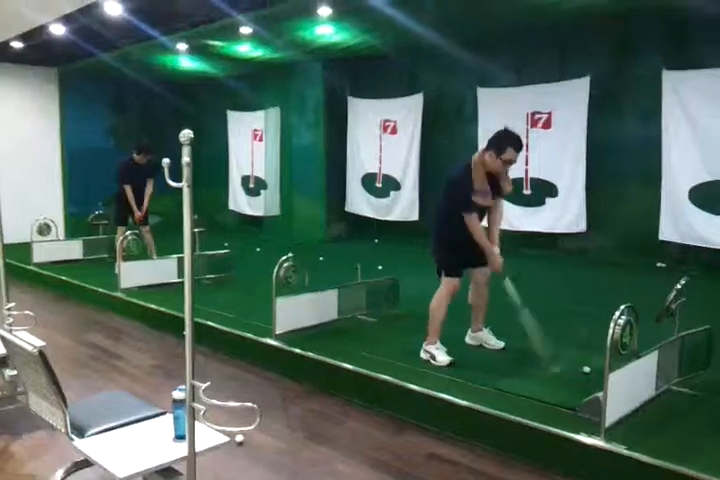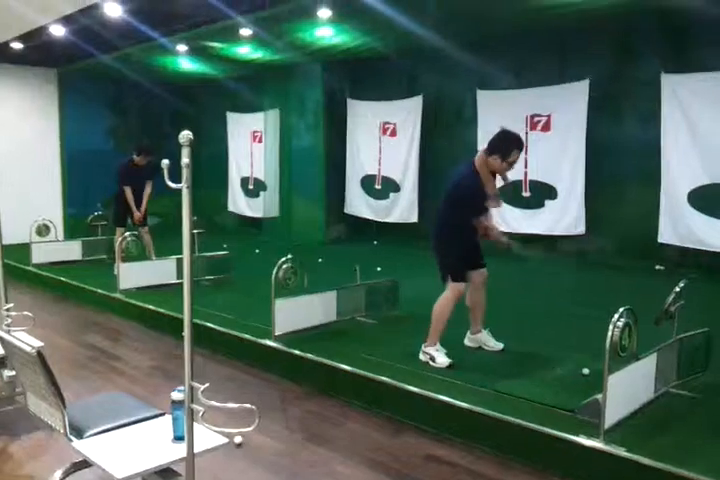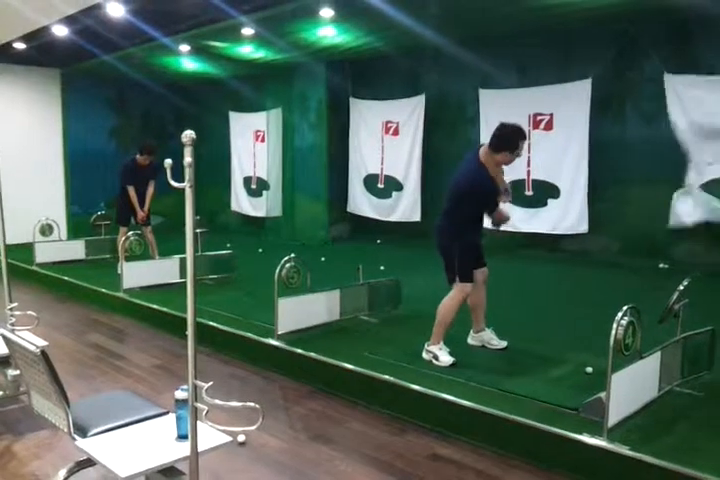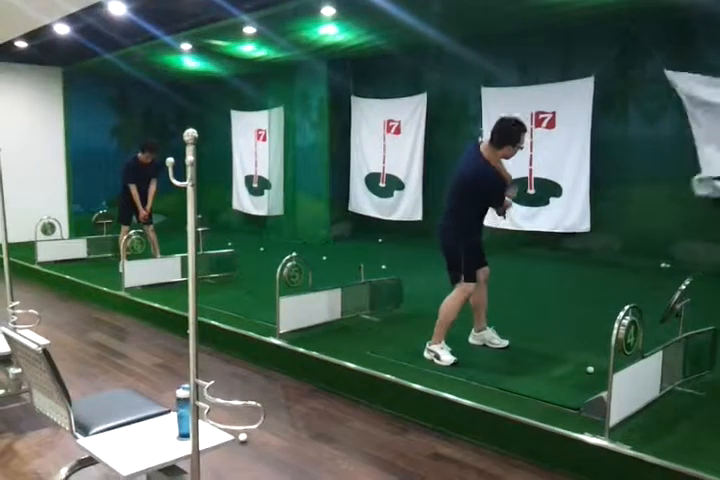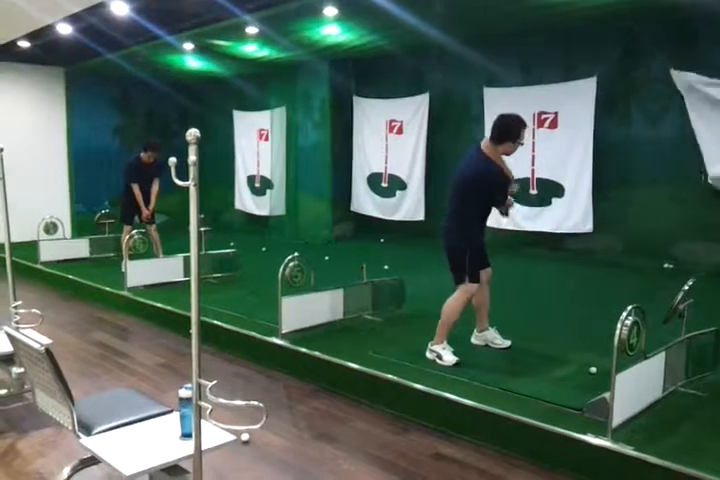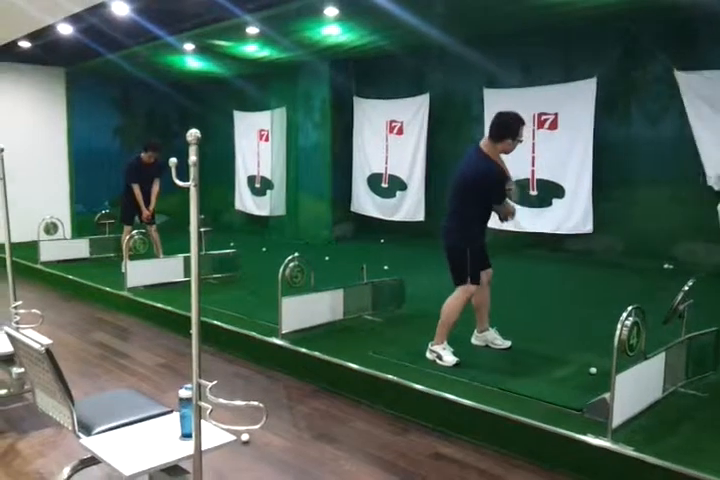
dt=0.1s
person 1, frame 1
left shoulder: (499, 175)
right shoulder: (463, 177)
left elbow: (496, 209)
right elbow: (471, 220)
left wrist: (495, 246)
right wrist: (490, 251)
left hip: (469, 234)
right hip: (448, 234)
left knee: (483, 276)
right knee: (450, 284)
left ankle: (477, 331)
right ankle: (431, 345)
person 1, frame 2
left shoulder: (487, 168)
right shoulder: (469, 182)
left elbow: (484, 207)
right elbow: (483, 222)
left wrist: (493, 233)
right wrist: (499, 237)
left hip: (467, 233)
right hip: (448, 237)
left knee: (479, 277)
right knee: (456, 288)
left ankle: (476, 333)
right ankle: (430, 346)
person 1, frame 3
left shoulder: (478, 153)
right shoulder: (485, 182)
right elbow: (495, 215)
right wrist: (503, 217)
left hip: (465, 231)
right hip: (454, 236)
left knee: (480, 276)
right knee: (462, 288)
left ankle: (479, 331)
right ankle: (433, 345)
person 1, frame 4
left shoulder: (476, 148)
right shoulder: (491, 177)
right elbow: (501, 207)
right wrist: (506, 203)
left hip: (465, 230)
right hip: (457, 235)
left knee: (482, 275)
right knee: (465, 288)
left ankle: (480, 331)
right ankle: (435, 344)
person 1, frame 5
left shoulder: (478, 150)
right shoulder: (494, 174)
right elbow: (503, 205)
left wrist: (505, 190)
right wrist: (508, 201)
left hip: (467, 229)
right hip: (461, 234)
left knee: (484, 276)
right knee: (467, 288)
left ankle: (482, 331)
right ankle: (437, 345)
person 1, frame 6
left shoulder: (478, 150)
right shoulder: (492, 172)
right elbow: (501, 207)
left wrist: (505, 197)
right wrist: (509, 211)
left hip: (468, 230)
right hip: (462, 234)
left knee: (485, 277)
right knee: (467, 289)
left ankle: (482, 331)
right ankle: (437, 345)
person 2, frame 1
left shoulder: (150, 165)
right shoulder: (125, 166)
left elbow: (149, 184)
right elbow: (127, 189)
left wrist: (145, 205)
right wrist: (135, 211)
left hip: (140, 200)
right hip: (124, 200)
left knee: (145, 229)
right knee: (121, 230)
left ankle: (154, 258)
right ankle: (119, 262)
person 2, frame 2
left shoulder: (150, 166)
right shoulder: (125, 167)
left elbow: (148, 186)
right elbow: (127, 190)
left wrist: (143, 207)
right wrist: (134, 212)
left hip: (139, 201)
right hip: (122, 201)
left knee: (144, 229)
right knee: (120, 231)
left ankle: (153, 258)
person 2, frame 3
left shoulder: (153, 166)
right shoulder: (128, 166)
left elbow: (151, 186)
right elbow: (131, 190)
left wrist: (146, 207)
right wrist: (138, 211)
left hip: (142, 200)
right hip: (125, 201)
left knee: (147, 229)
right knee: (123, 230)
left ankle: (156, 258)
person 2, frame 4
left shoulder: (155, 164)
right shoulder: (130, 164)
left elbow: (153, 184)
right elbow: (133, 188)
left wrist: (148, 205)
right wrist: (140, 209)
left hip: (144, 199)
right hip: (127, 199)
left knee: (149, 228)
right knee: (125, 229)
left ankle: (158, 257)
right ankle: (123, 261)
person 2, frame 5
left shoulder: (157, 164)
right shoulder: (132, 164)
left elbow: (155, 184)
right elbow: (135, 188)
left wrist: (151, 205)
right wrist: (143, 209)
left hip: (147, 199)
right hip: (130, 199)
left knee: (152, 227)
right knee: (127, 229)
left ankle: (160, 256)
right ankle: (125, 260)
person 2, frame 6
left shoulder: (158, 164)
right shoulder: (133, 165)
left elbow: (156, 184)
right elbow: (136, 188)
left wrist: (152, 205)
right wrist: (143, 209)
left hip: (147, 199)
right hip: (130, 199)
left knee: (152, 228)
right knee: (128, 229)
left ankle: (160, 257)
right ankle: (125, 260)
